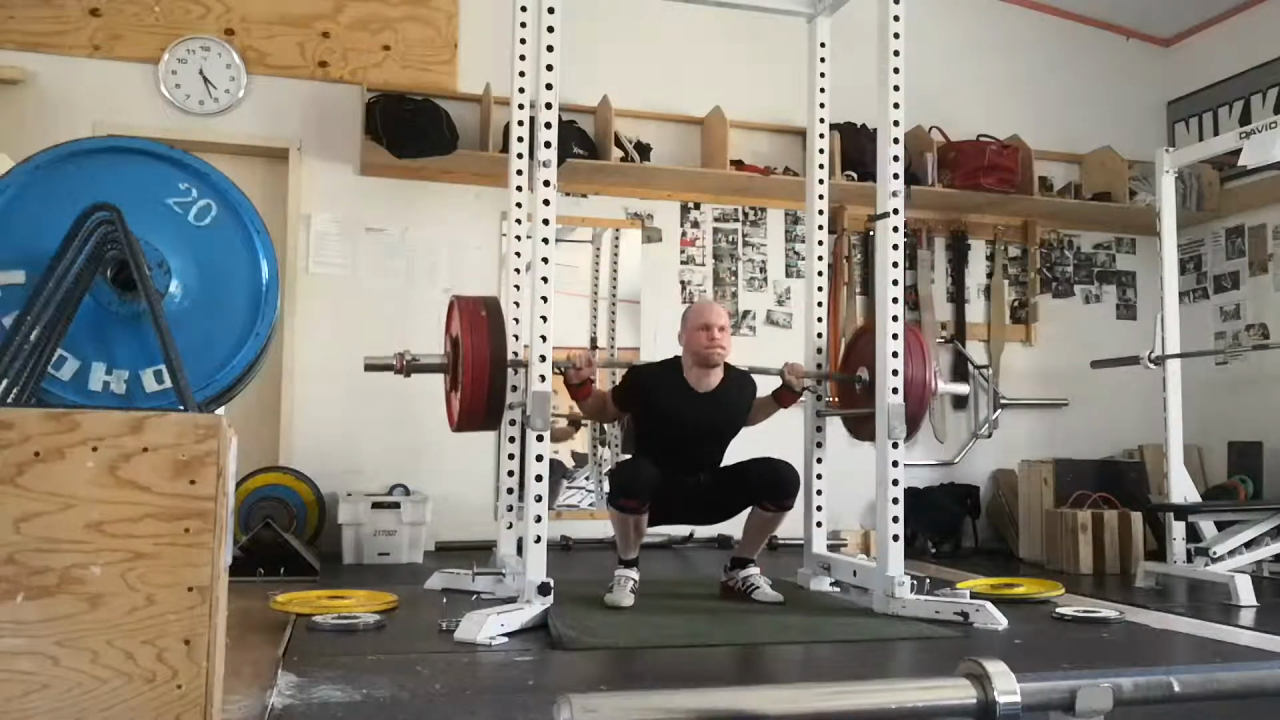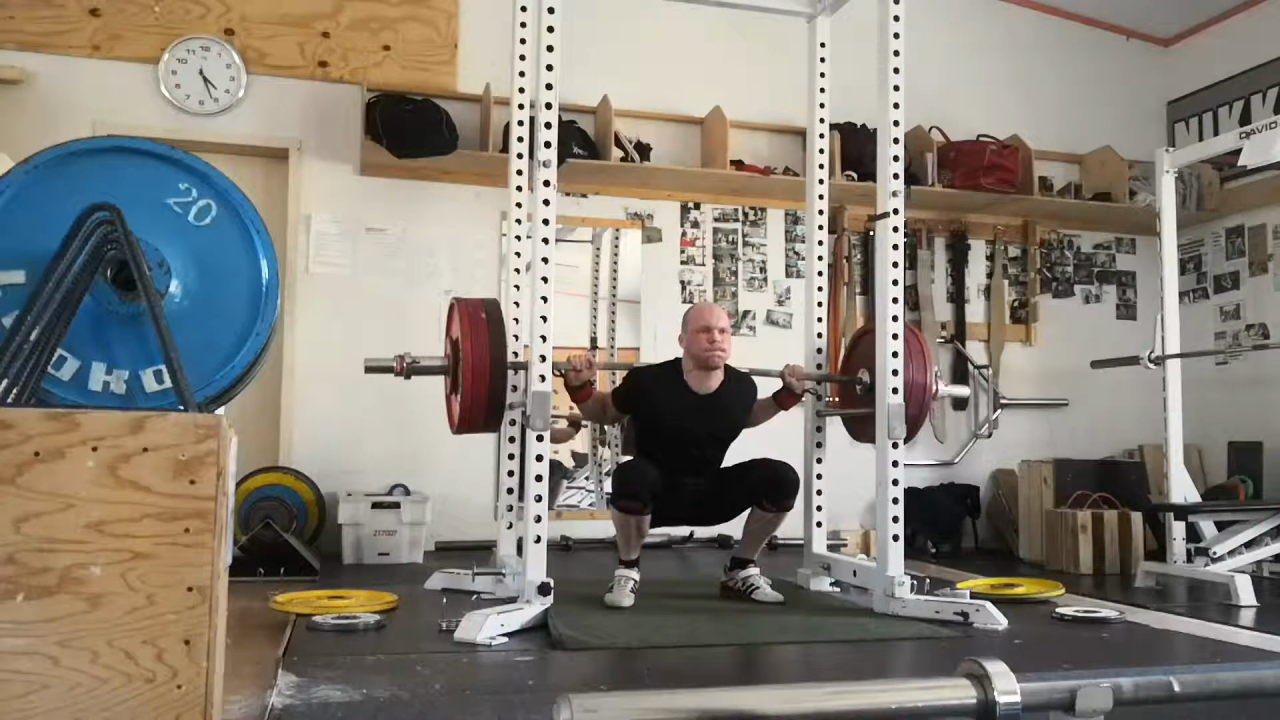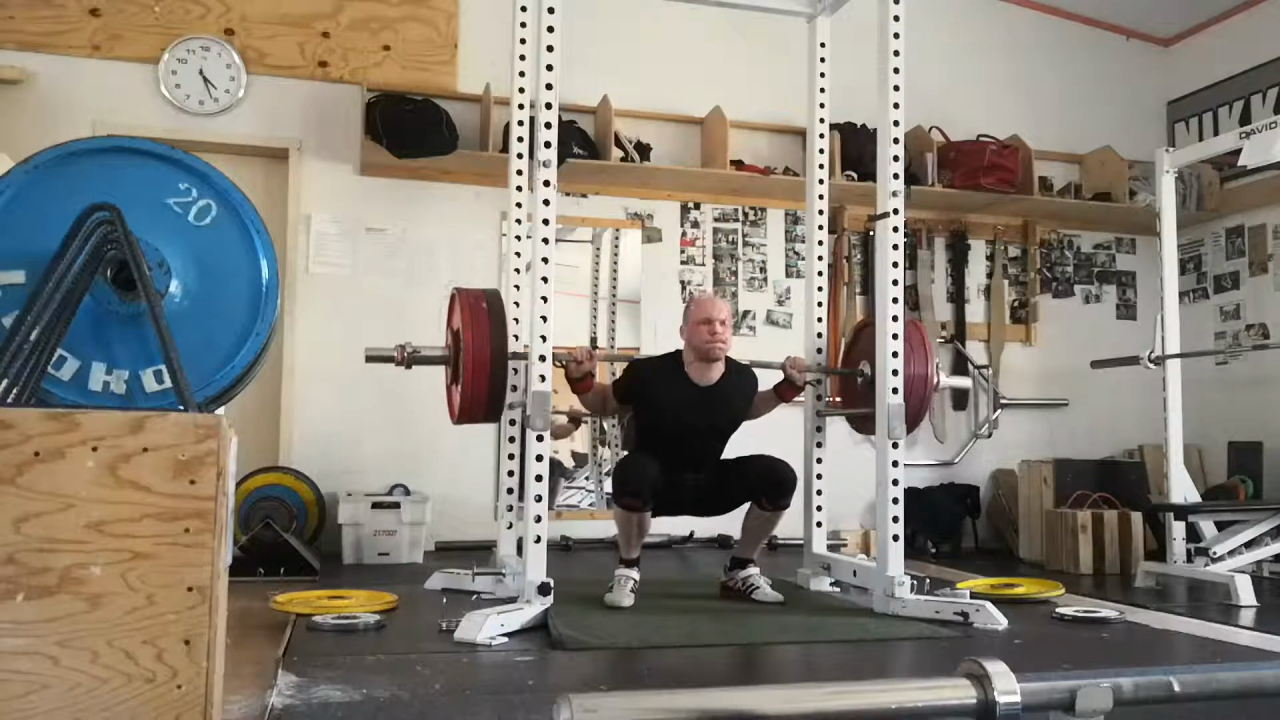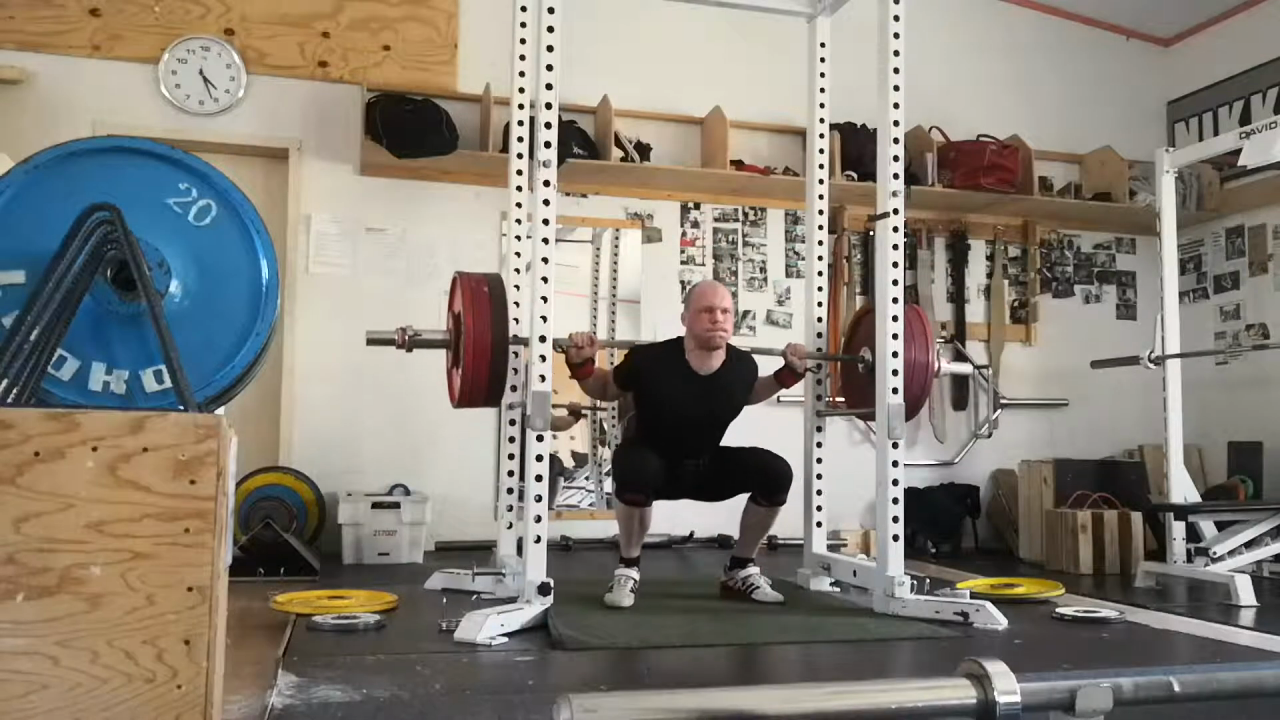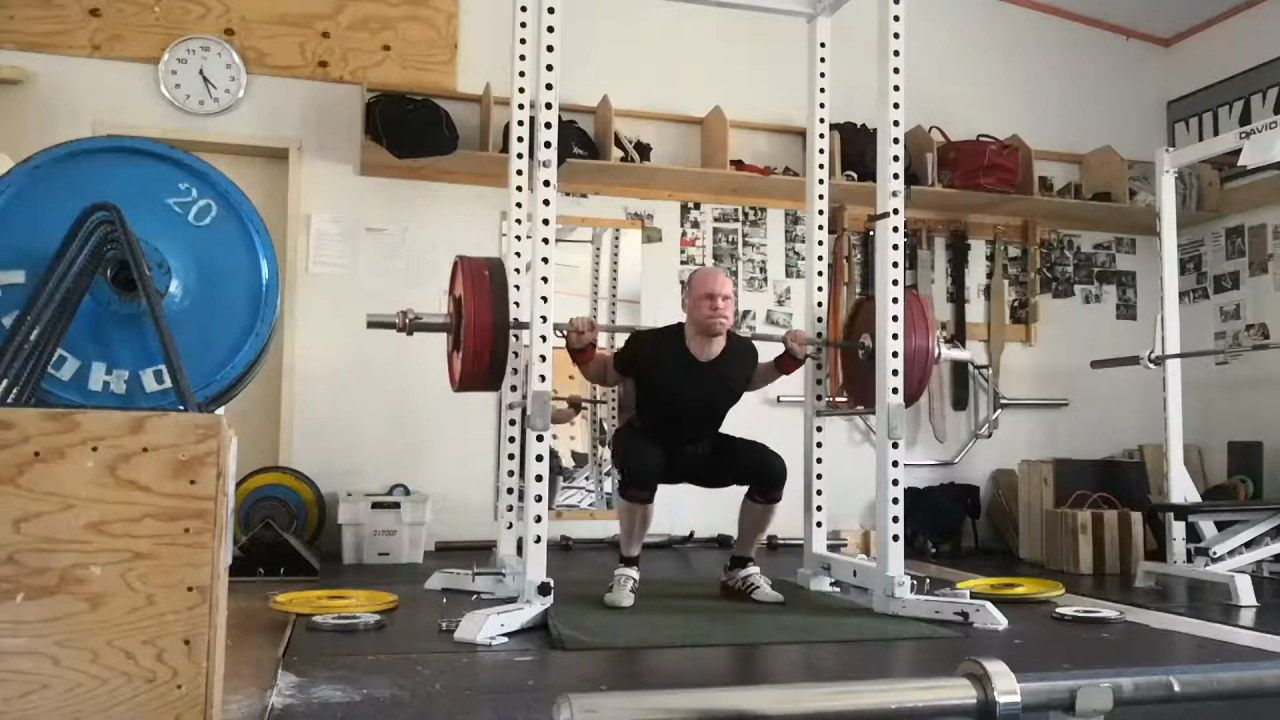
dt=0.1s
person 1, frame 1
left shoulder: (741, 386)
right shoulder: (650, 380)
right elbow: (604, 411)
left wrist: (787, 393)
right wrist: (579, 385)
left hip: (709, 490)
right hip: (652, 491)
left knee: (783, 479)
right knee: (630, 476)
left ankle: (740, 571)
right ankle: (627, 571)
person 1, frame 2
left shoulder: (741, 388)
right shoulder: (650, 382)
right elbow: (604, 413)
left wrist: (788, 395)
right wrist: (580, 388)
left hip: (709, 491)
right hip: (653, 493)
left knee: (782, 479)
right knee: (633, 477)
left ankle: (739, 571)
right ankle: (628, 571)
person 1, frame 3
left shoulder: (742, 379)
right shoulder: (650, 374)
right elbow: (606, 405)
left wrist: (788, 388)
right wrist: (580, 379)
left hip: (708, 483)
right hip: (652, 476)
left knee: (781, 477)
right knee: (634, 475)
left ankle: (739, 571)
right ankle: (628, 570)
person 1, frame 4
left shoulder: (742, 367)
right shoulder: (650, 361)
right elbow: (606, 390)
left wrist: (789, 375)
right wrist: (581, 365)
left hip: (708, 467)
right hip: (652, 465)
left knee: (775, 472)
right knee: (636, 468)
left ankle: (739, 570)
right ankle: (628, 570)
person 1, frame 5
left shoulder: (742, 353)
right shoulder: (651, 346)
right elbow: (607, 376)
left wrist: (789, 360)
right wrist: (581, 350)
left hip: (705, 449)
right hip: (646, 443)
left knee: (771, 468)
right knee: (641, 469)
left ankle: (740, 570)
right ankle: (627, 570)
